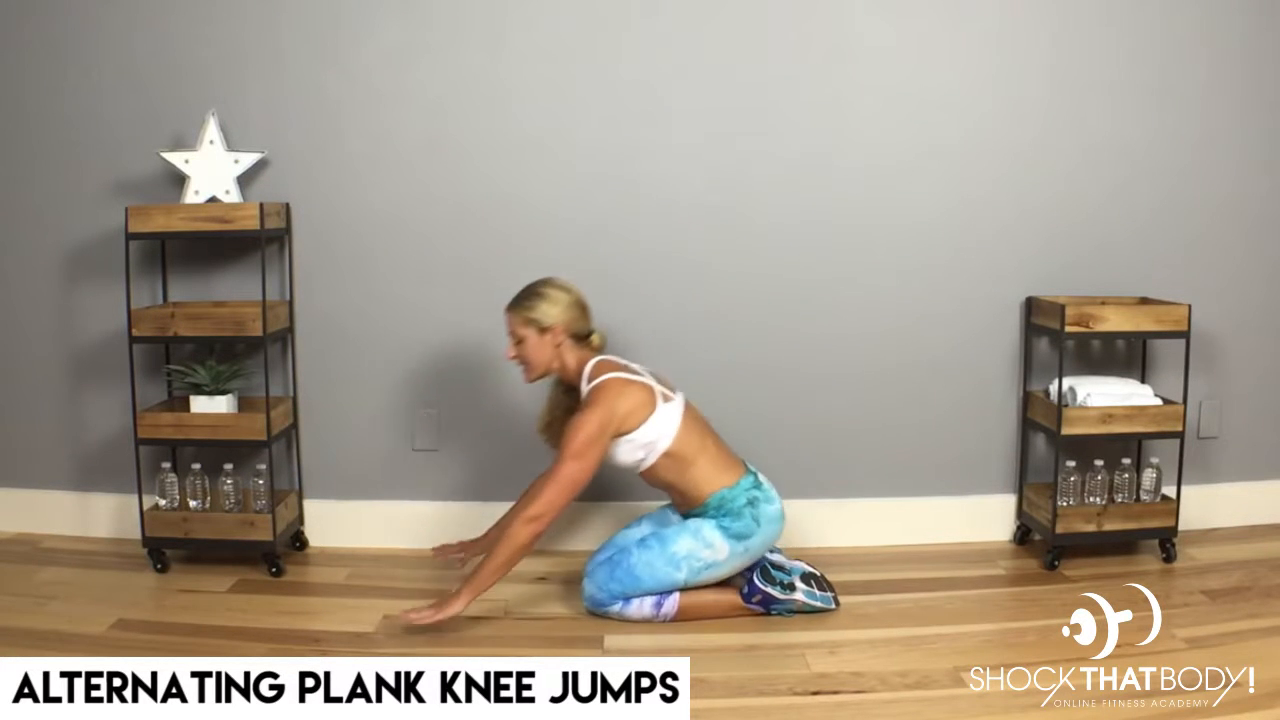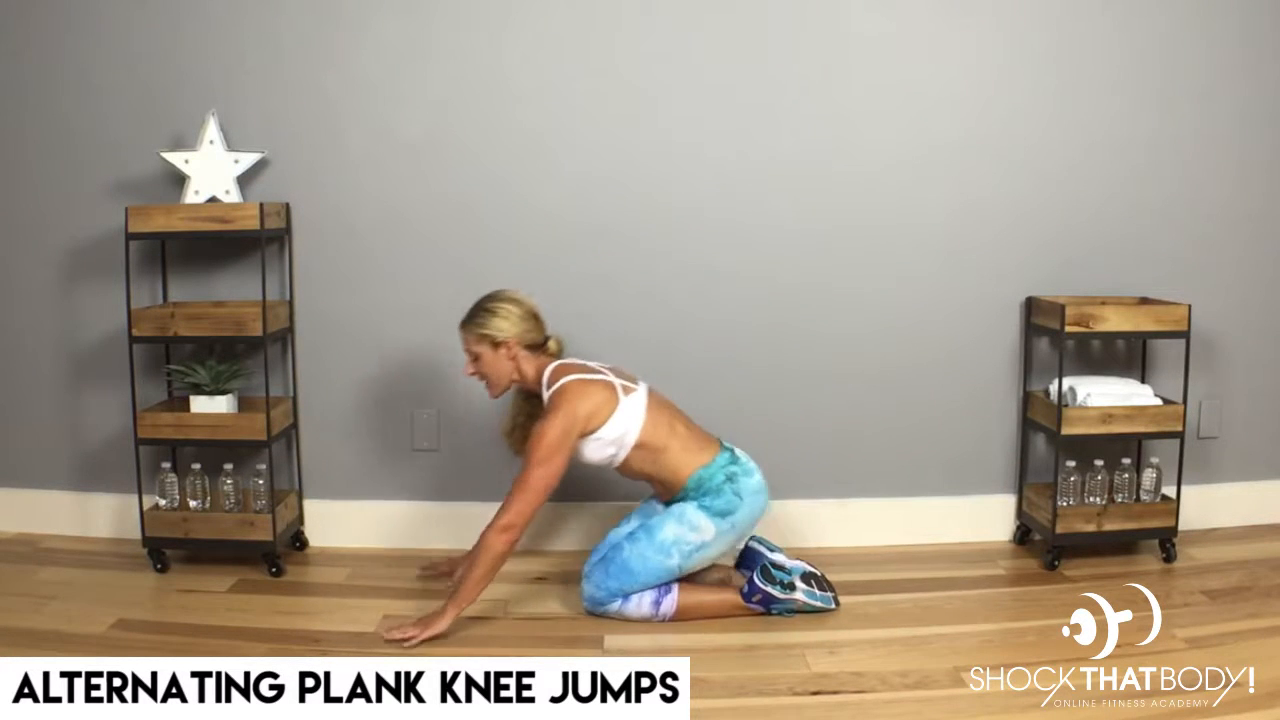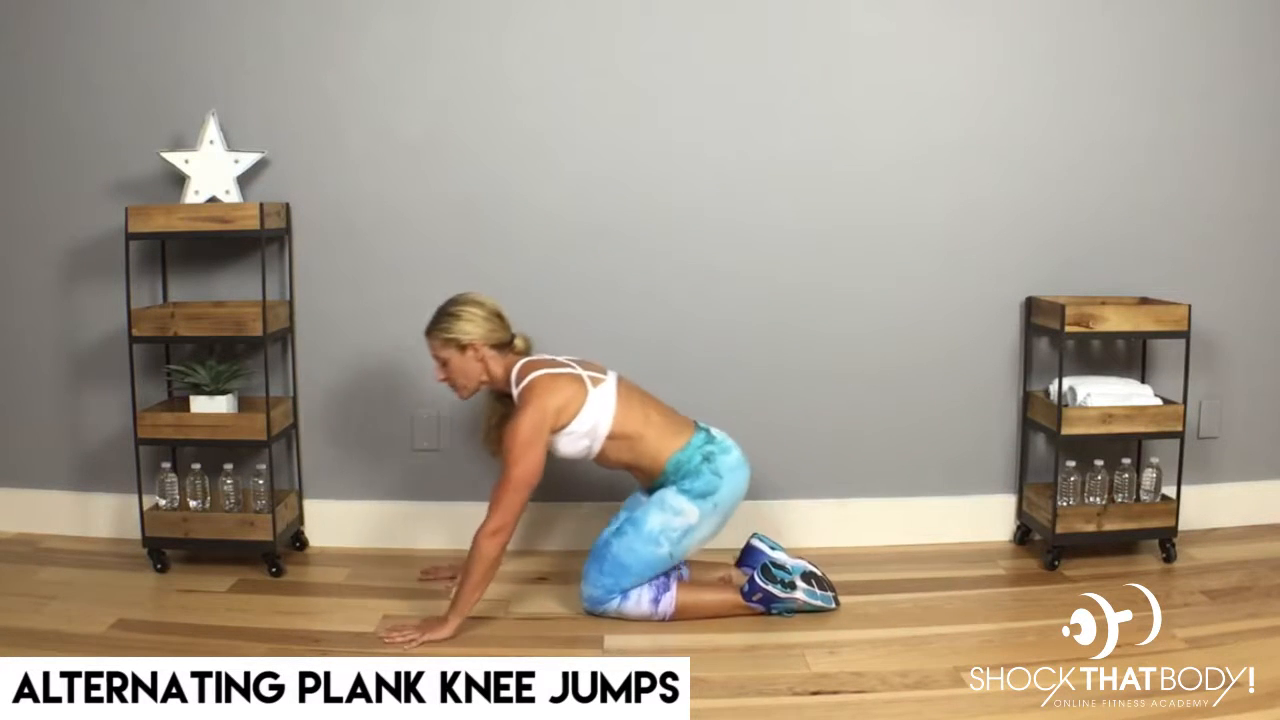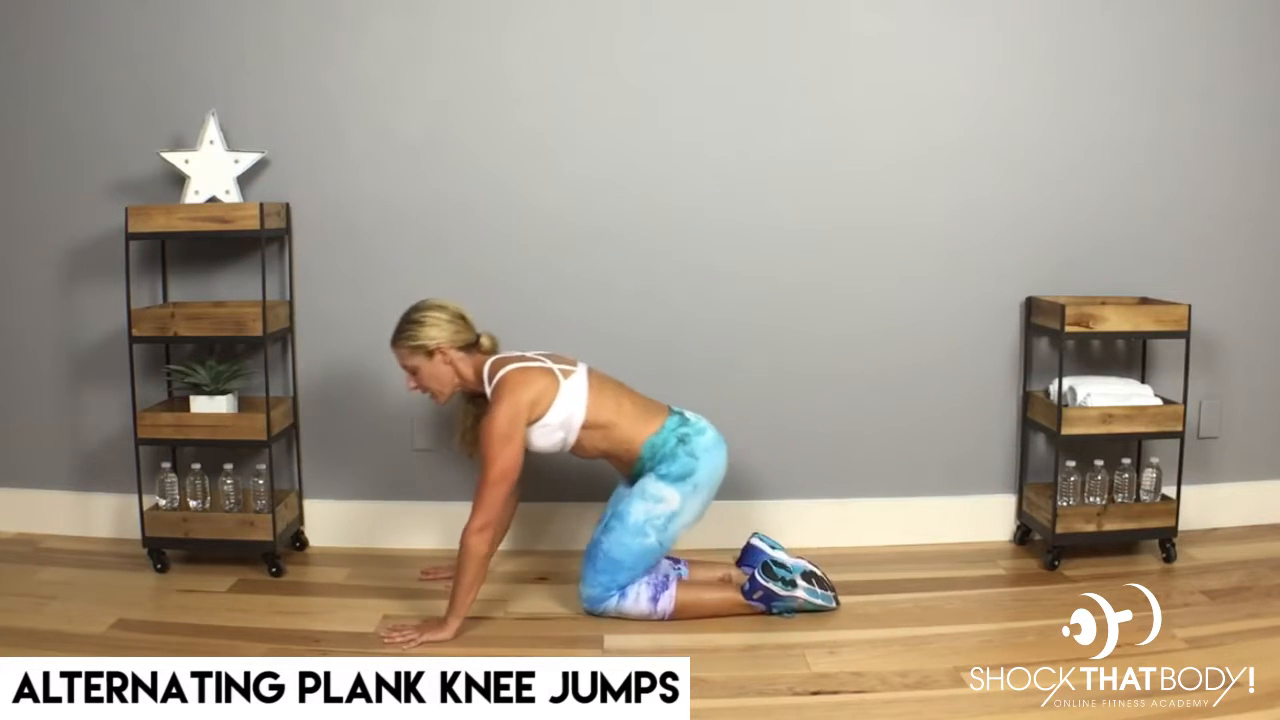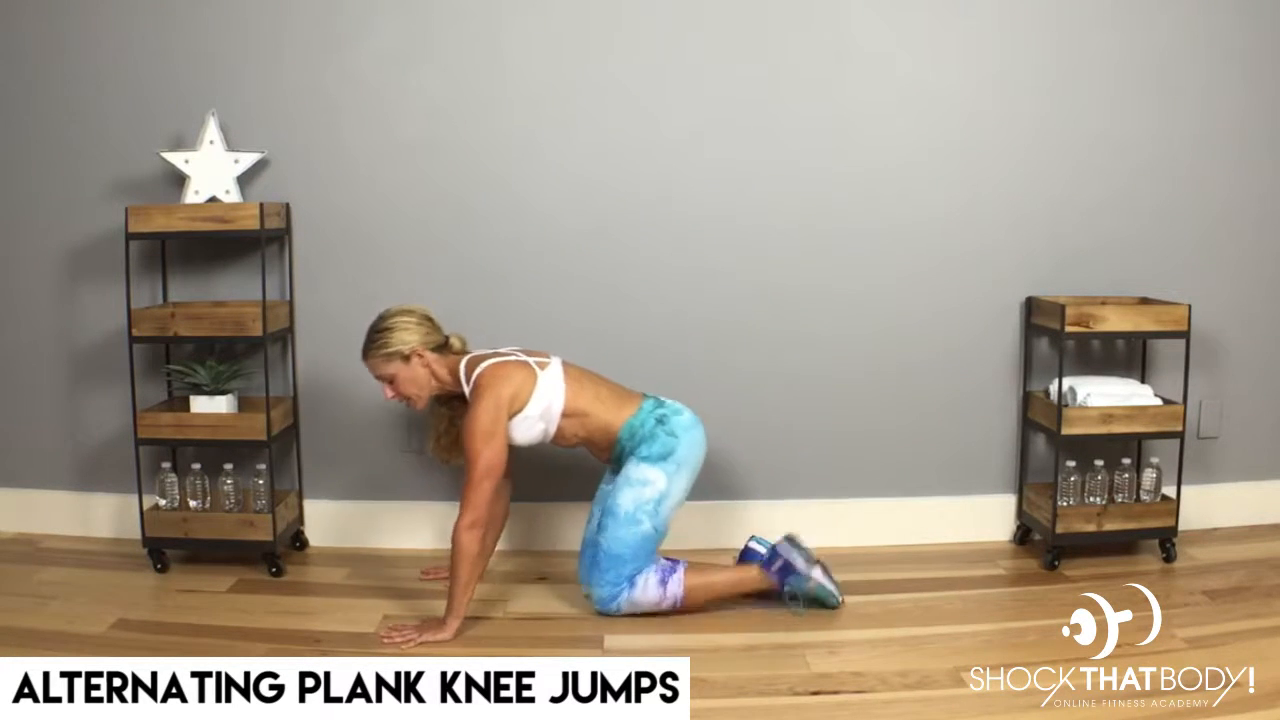
dt=0.2s
person 1, frame 1
left shoulder: (605, 401)
right shoulder: (597, 376)
left elbow: (538, 515)
right elbow: (549, 483)
left wrist: (463, 596)
right wrist: (488, 541)
left hip: (739, 513)
right hip: (717, 508)
left knee: (603, 591)
right knee: (607, 567)
left ankle: (754, 594)
right ankle: (750, 565)
person 1, frame 2
left shoulder: (566, 407)
right shoulder: (562, 378)
left elbow: (510, 523)
right elbow: (521, 503)
left wrist: (447, 614)
right wrist: (473, 561)
left hip: (722, 495)
right hip: (708, 485)
left knee: (602, 592)
right knee: (609, 569)
left ankle: (757, 594)
right ankle: (754, 570)
person 1, frame 3
left shoulder: (534, 403)
right shoulder: (531, 374)
left elbow: (498, 525)
right elbow: (514, 499)
left wrist: (451, 620)
right wrist: (474, 566)
left hip: (704, 474)
right hip: (697, 462)
left knee: (602, 593)
right knee: (621, 568)
left ankle: (759, 593)
right ankle: (754, 569)
person 1, frame 4
left shoulder: (507, 400)
right shoulder: (503, 375)
left elbow: (482, 523)
right elbow: (505, 495)
left wrist: (450, 621)
right wrist: (474, 567)
left hip: (683, 455)
right hip: (671, 451)
left knee: (602, 594)
right knee: (614, 571)
left ankle: (764, 594)
right ankle: (753, 569)
person 1, frame 5
left shoulder: (487, 395)
right shoulder: (476, 378)
left elbow: (471, 521)
right elbow: (498, 490)
left wrist: (450, 622)
right wrist: (475, 568)
left hip: (663, 435)
right hip: (639, 442)
left knee: (615, 596)
right knee: (599, 580)
left ankle: (776, 570)
right ankle: (756, 568)
